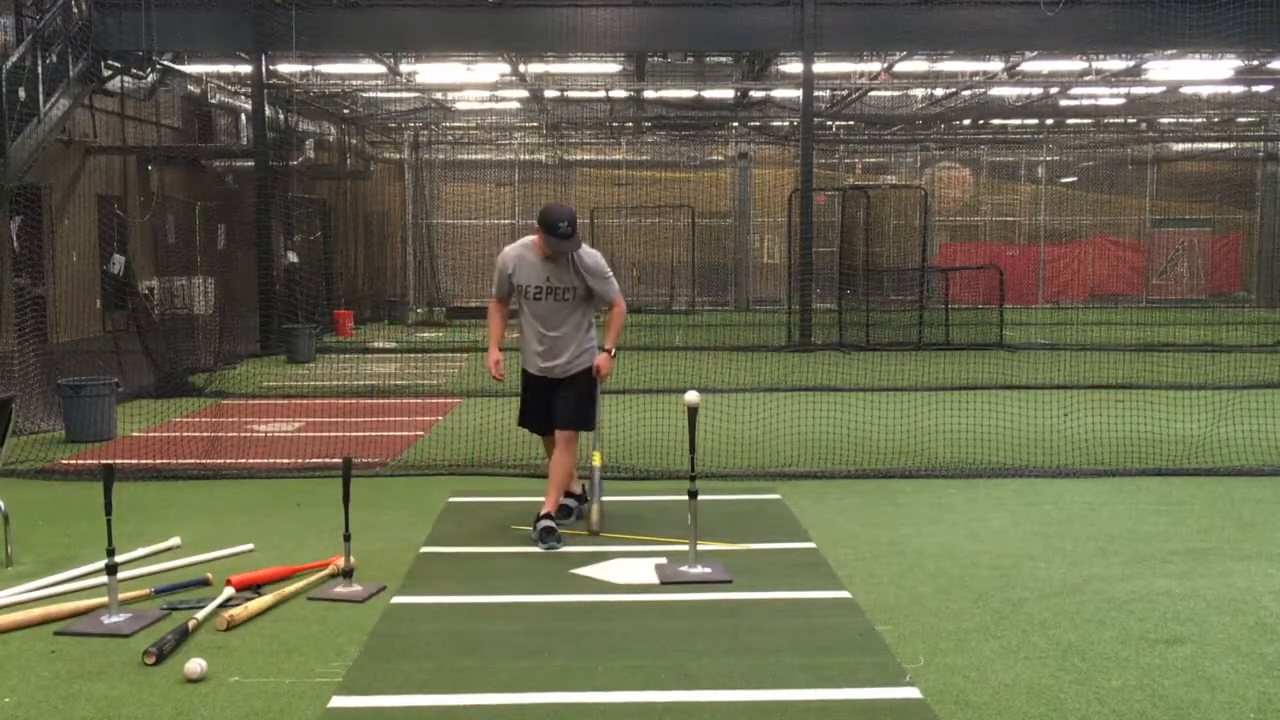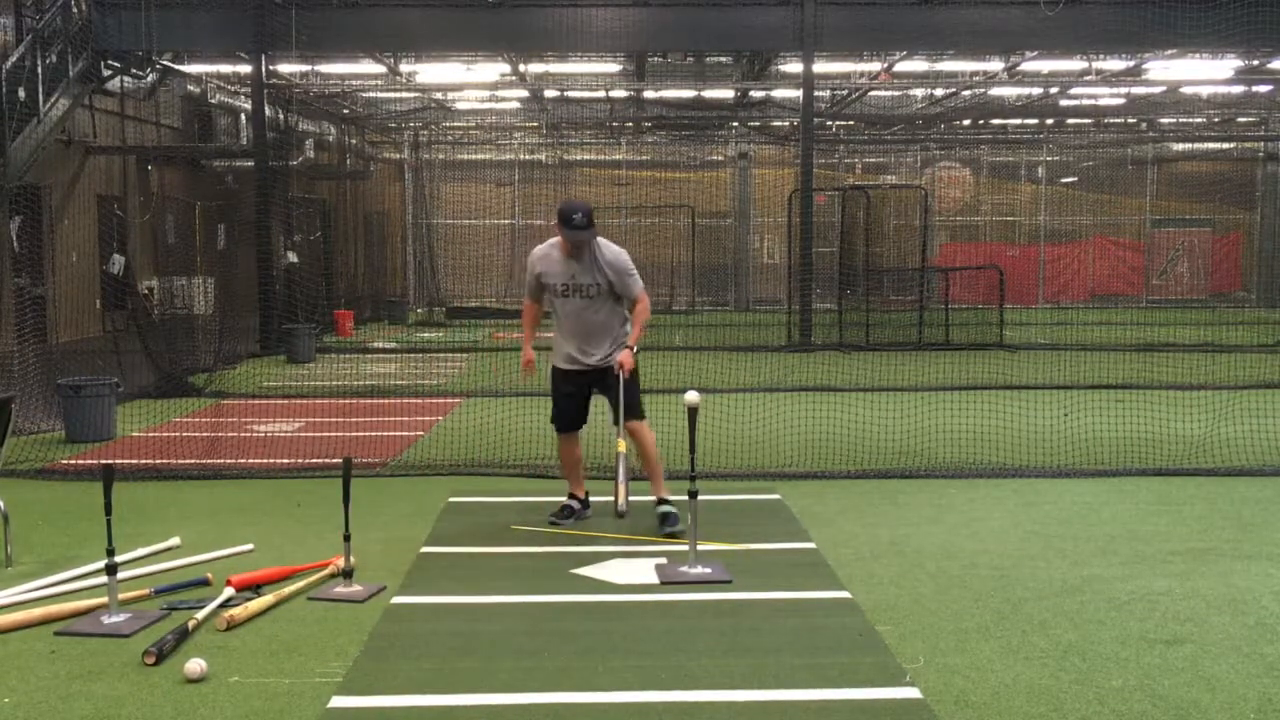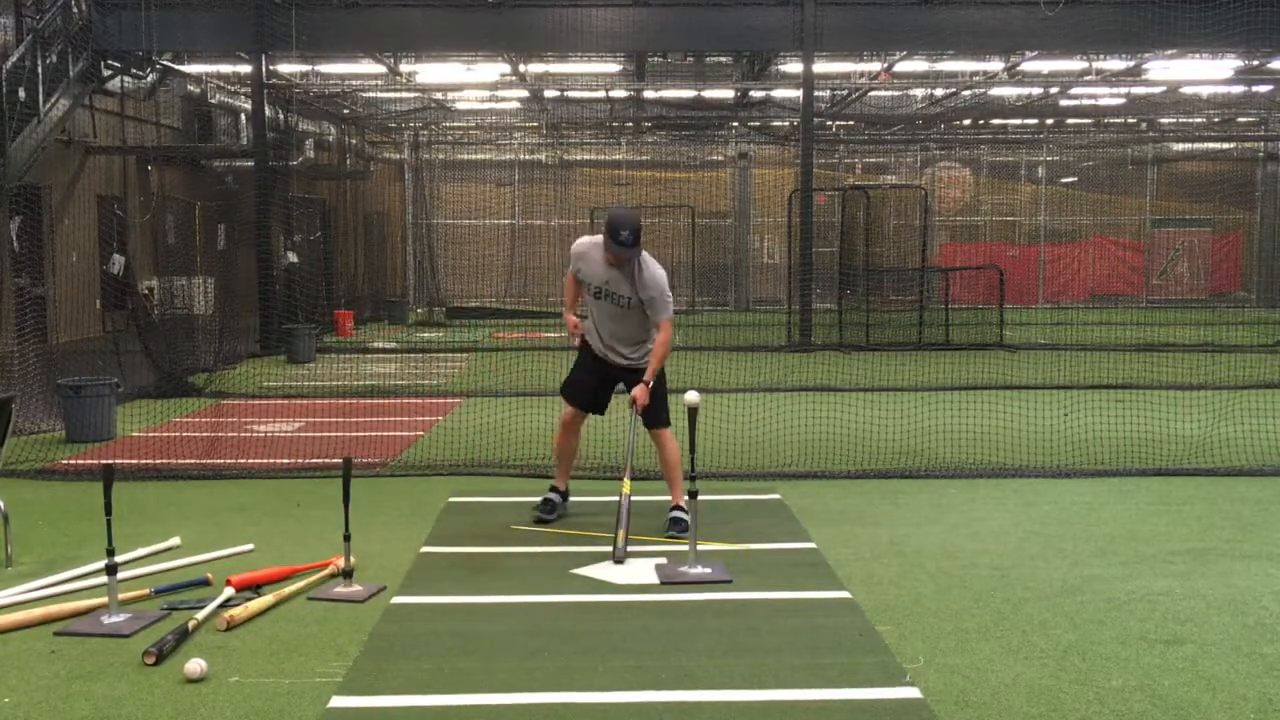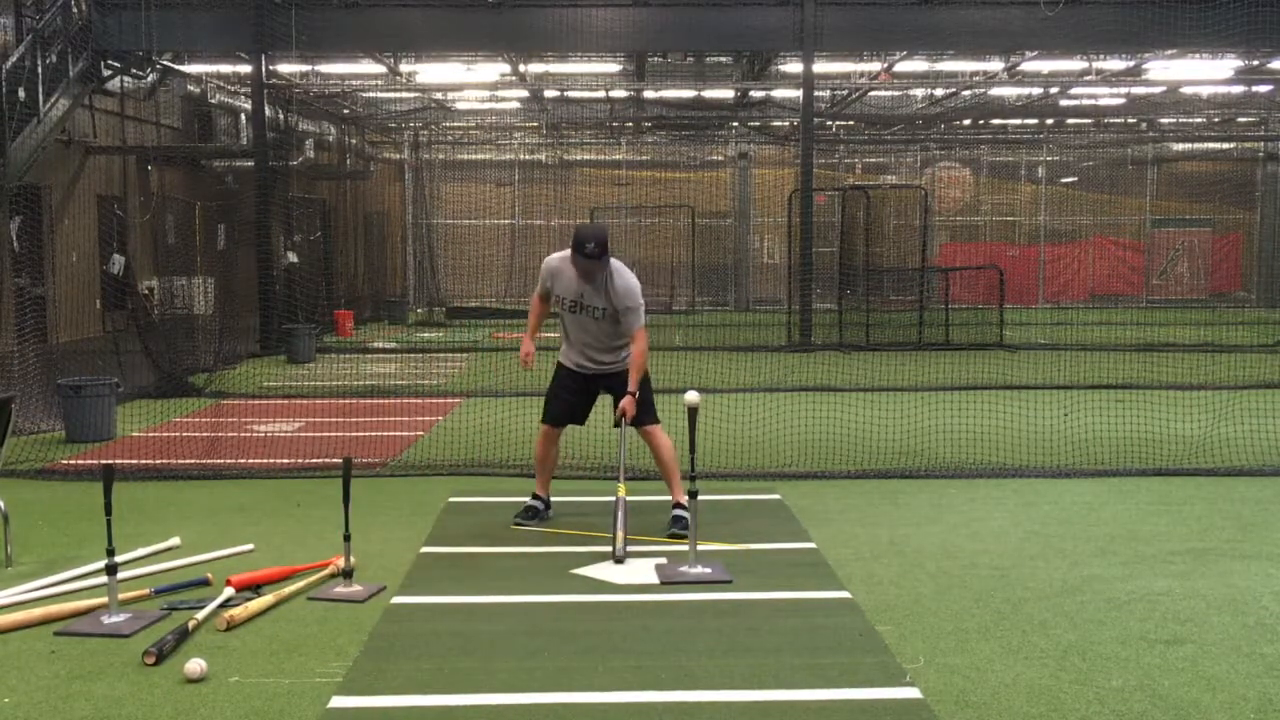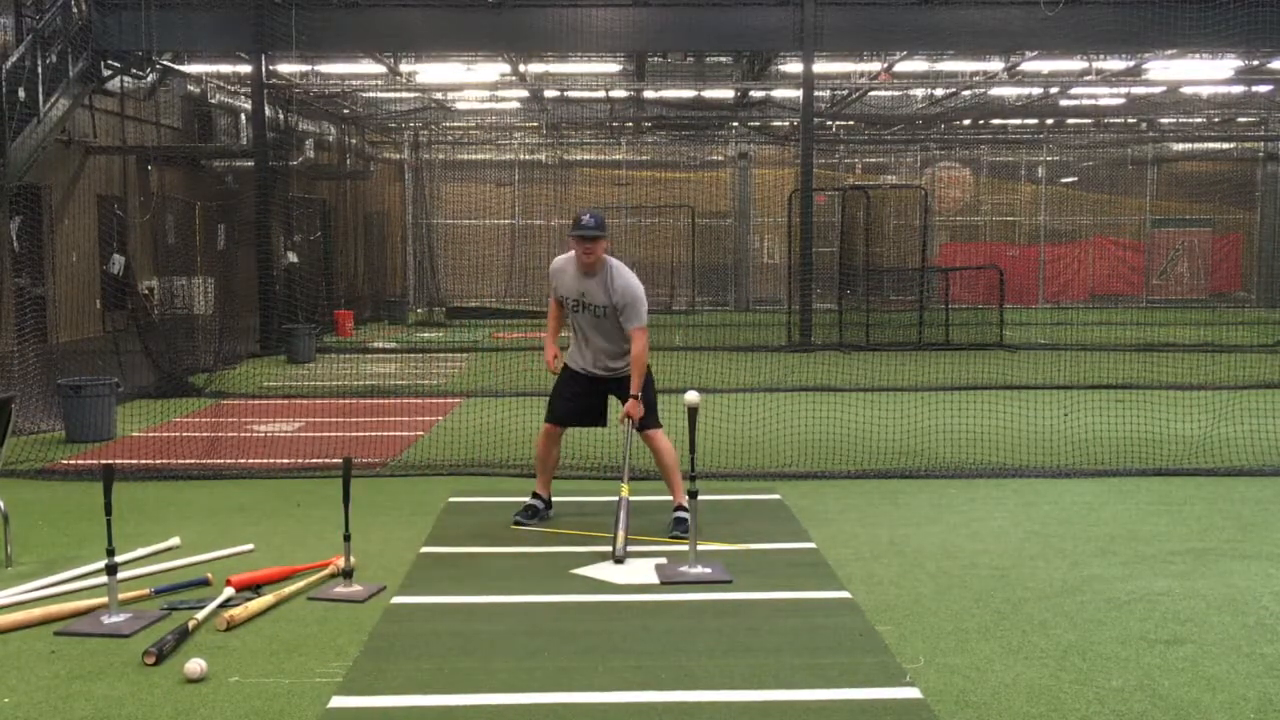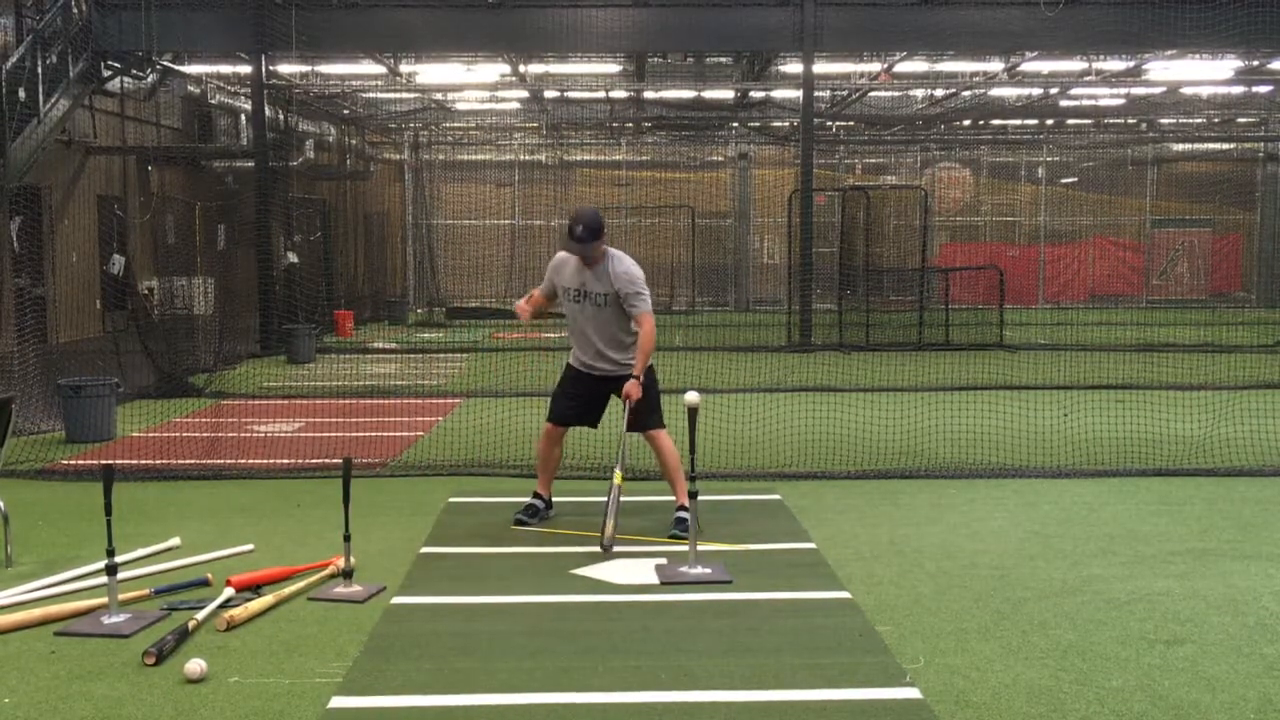
dt=0.4s
person 1, frame 1
left shoulder: (590, 261)
right shoulder: (511, 258)
left elbow: (617, 305)
right elbow: (499, 302)
left wrist: (607, 350)
right wrist: (494, 348)
left hip: (578, 364)
right hip: (535, 364)
left knee: (567, 437)
right knee: (547, 435)
left ankle: (546, 517)
right ankle: (574, 493)
person 1, frame 2
left shoulder: (614, 257)
right shoulder: (540, 258)
left elbow: (641, 303)
right elbow: (533, 300)
left wrist: (629, 348)
right wrist: (528, 344)
left hip: (614, 356)
right hip: (567, 360)
left knee: (635, 424)
right knee: (565, 431)
left ankle: (663, 500)
right ankle: (578, 498)
person 1, frame 3
left shoulder: (653, 275)
right shoulder: (583, 249)
left elbow: (664, 333)
left wrist: (646, 383)
right wrist: (569, 312)
left hip: (641, 359)
right hip: (596, 350)
left knee: (660, 429)
right knee: (569, 417)
left ankle: (678, 506)
right ankle: (558, 491)
person 1, frame 4
left shoulder: (625, 283)
right shoulder: (553, 266)
left elbow: (639, 341)
right elbow: (542, 297)
left wrist: (631, 392)
right wrist: (529, 337)
left hip: (621, 364)
right hip: (574, 363)
left knee: (651, 429)
right knee: (548, 429)
left ankle: (680, 505)
right ankle: (540, 499)
person 1, frame 5
left shoulder: (625, 283)
right shoulder: (559, 268)
left elbow: (639, 340)
left wrist: (635, 395)
right wrist: (551, 342)
left hip: (626, 369)
right hip: (580, 366)
left knee: (652, 432)
right knee: (550, 429)
left ankle: (682, 507)
right ankle: (541, 499)
person 1, frame 6
left shoulder: (625, 270)
right shoulder: (560, 263)
left elbow: (647, 325)
right elbow: (544, 296)
left wrist: (636, 377)
right wrist: (525, 303)
left hip: (629, 367)
right hip: (583, 366)
left knee: (655, 433)
right knee: (553, 429)
left ankle: (683, 507)
right ankle: (542, 499)
